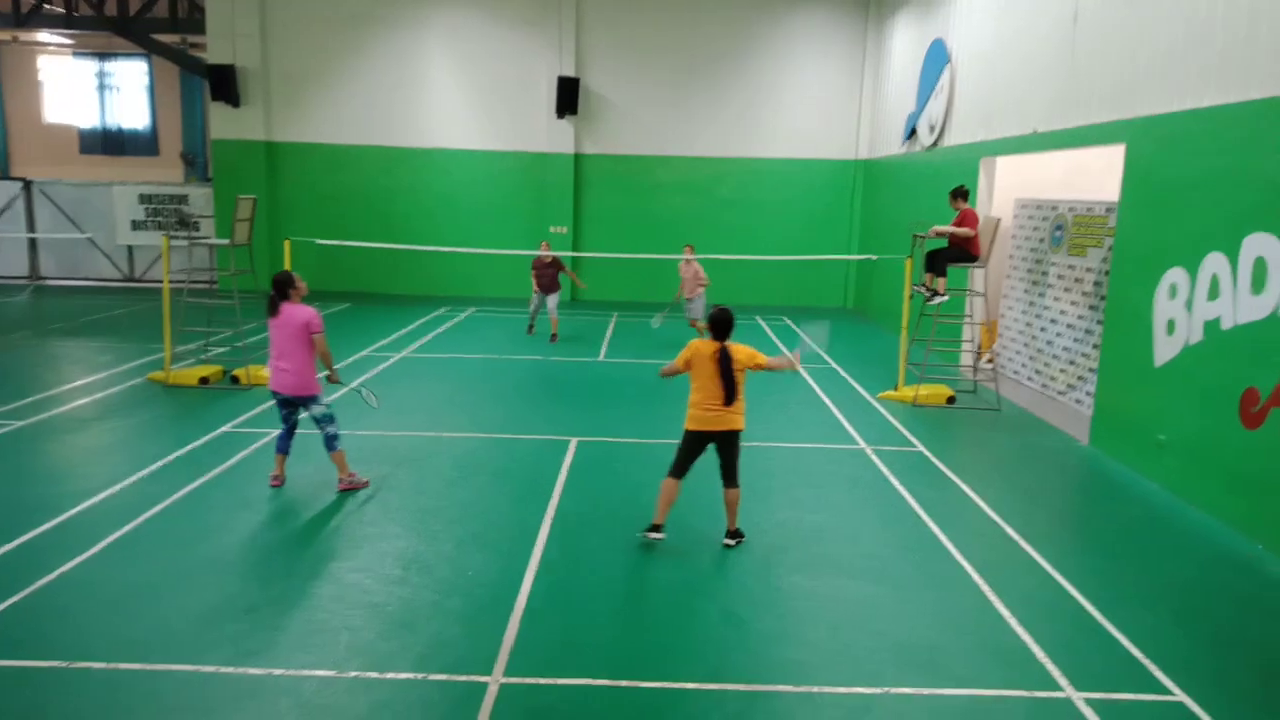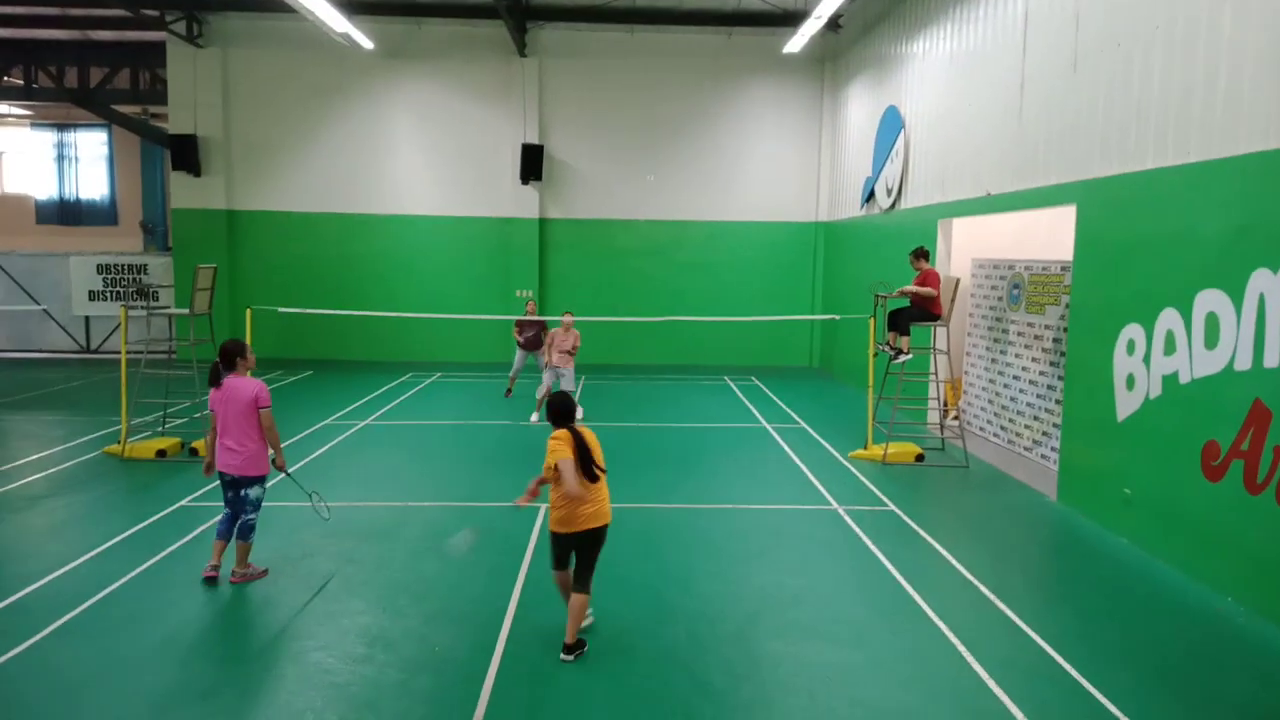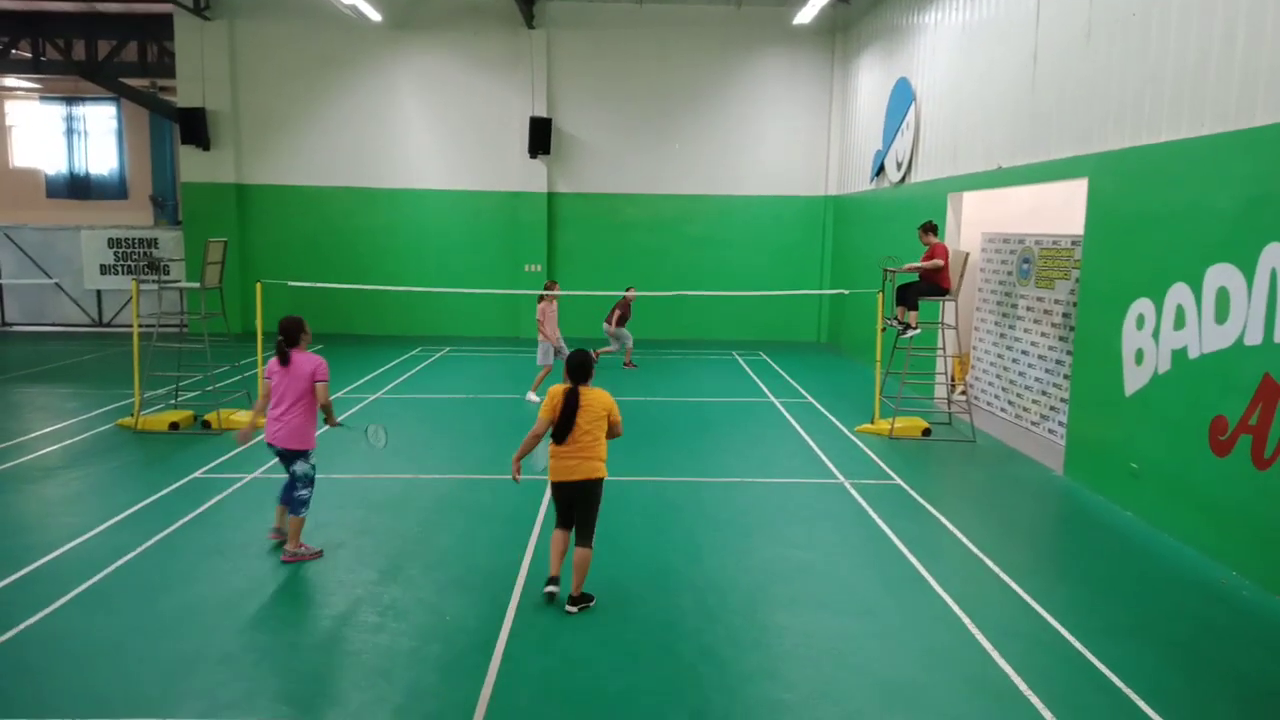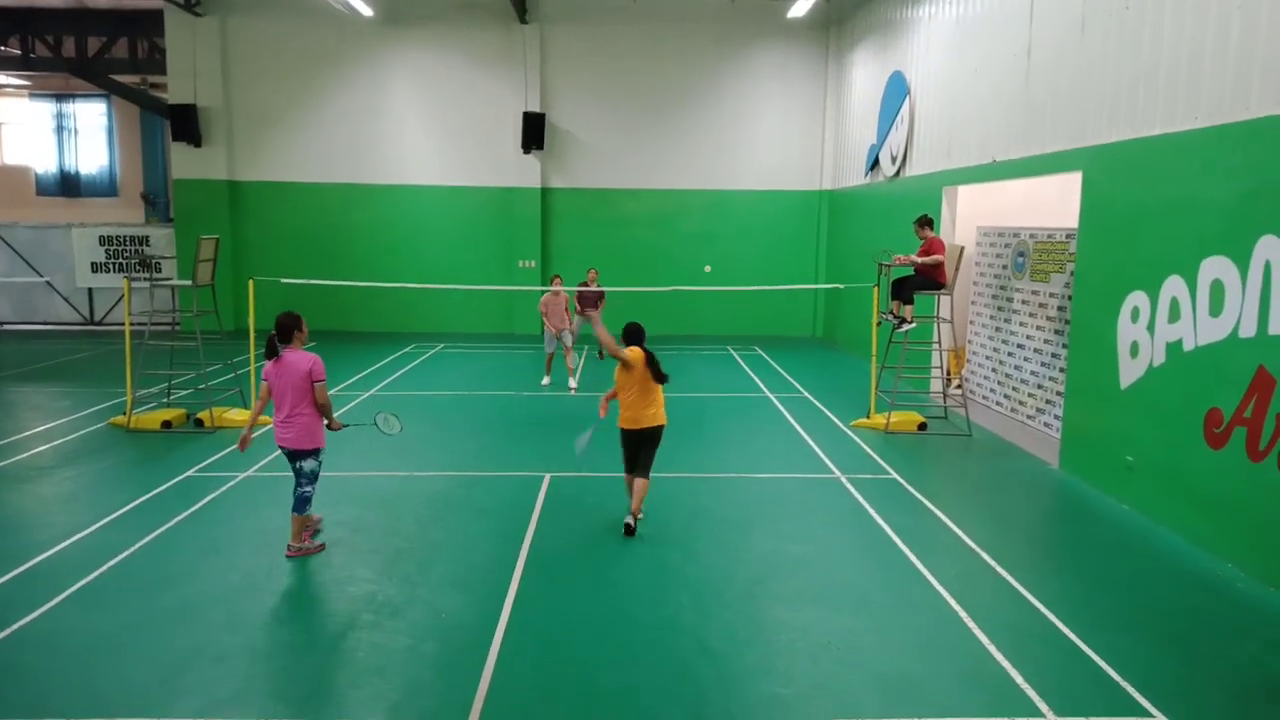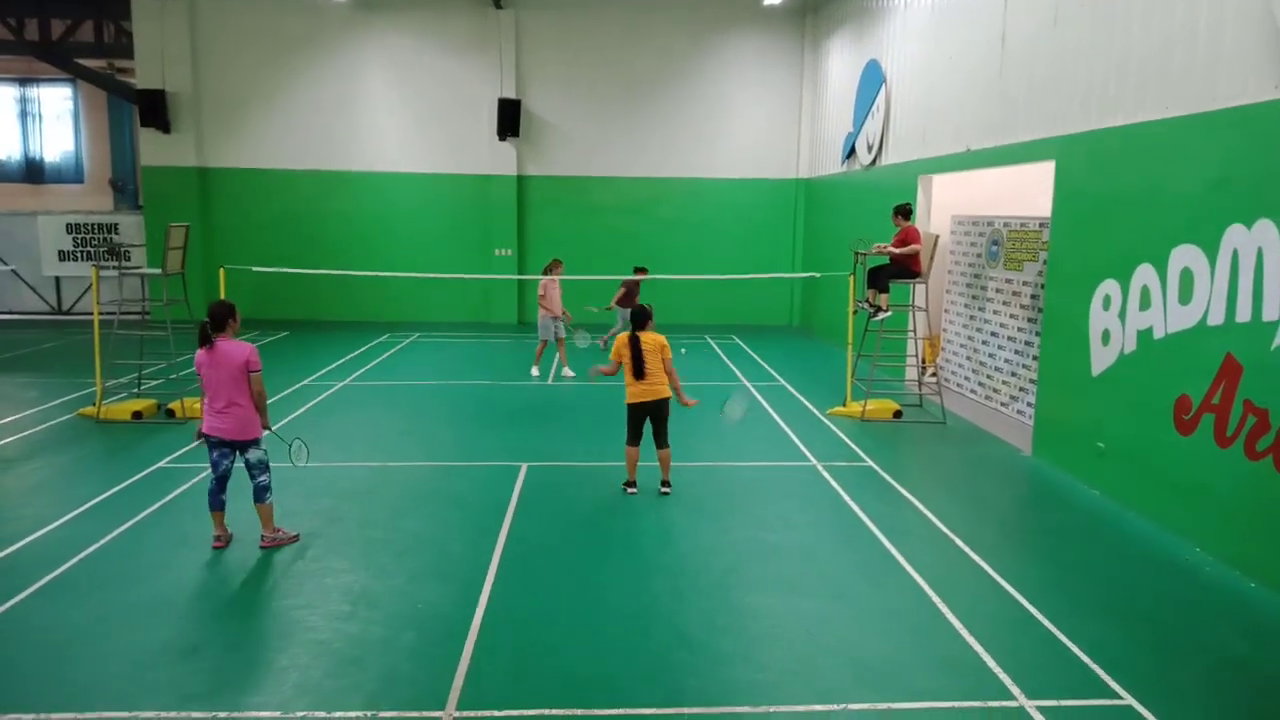
dt=1s
person 1, frame 1
left shoulder: (274, 316)
right shoulder: (309, 314)
right elbow: (321, 349)
right wrist: (332, 371)
left hip: (278, 384)
right hip: (304, 386)
left knee: (288, 427)
right knee: (328, 427)
left ankle: (277, 474)
right ankle: (346, 477)
person 1, frame 2
left shoulder: (216, 390)
right shoulder: (257, 388)
left elbow: (213, 428)
right elbow: (268, 427)
left wrist: (209, 456)
right wrist: (279, 455)
left hip: (225, 464)
right hip: (253, 465)
left knee: (230, 512)
right knee: (248, 516)
left ankle: (213, 564)
right ankle: (241, 569)
person 1, frame 3
left shoulder: (274, 363)
right shoulder: (316, 363)
left elbow: (264, 398)
right elbow: (323, 401)
left wrist: (250, 425)
right wrist: (330, 418)
left hip: (274, 435)
right hip: (299, 439)
left knee: (294, 480)
right knee: (303, 489)
left ankle: (279, 526)
right ankle: (292, 548)
person 1, frame 4
left shoulder: (272, 363)
right shoulder: (312, 361)
left elbow: (262, 399)
right elbow: (322, 401)
left wrist: (248, 429)
right wrist: (332, 420)
left hip: (283, 436)
right hip: (308, 437)
left knee: (302, 482)
right knee: (306, 487)
left ankle: (306, 524)
right ankle: (297, 543)
person 1, frame 5
left shoulder: (201, 354)
right shoulder: (247, 351)
left elbow: (204, 392)
right elbow: (258, 391)
left wrist: (201, 422)
right wrist: (264, 417)
left hip: (214, 429)
right hip: (245, 428)
left knee: (218, 479)
right knee: (260, 478)
left ankle: (220, 533)
right ankle: (269, 533)
person 2, frame 1
left shoulder: (695, 348)
right shoulder: (742, 353)
left elbow: (670, 370)
right elbow: (773, 364)
left wrist: (664, 371)
right wrist: (790, 363)
left hip: (698, 424)
right hip: (730, 426)
left knee: (675, 474)
right knee: (730, 479)
left ankle: (657, 526)
right ankle: (732, 531)
person 2, frame 2
left shoulder: (560, 440)
right shoulder: (586, 434)
left elbow: (568, 473)
left wrist: (570, 488)
right wrist: (539, 482)
left hip: (566, 522)
right hip: (598, 520)
left knee: (560, 565)
right knee: (583, 579)
left ankle: (580, 612)
right ankle: (570, 644)
person 2, frame 3
left shoulder: (555, 394)
right shoulder: (604, 398)
left elbow: (538, 432)
right elbow: (616, 431)
left wrist: (517, 459)
left hip: (560, 473)
right hip: (590, 474)
left knee: (562, 526)
right knee: (584, 536)
left ankle: (553, 579)
right ankle: (575, 597)
person 2, frame 4
left shoulder: (633, 353)
right shoulder: (647, 358)
left elbow: (612, 349)
left wrist: (597, 322)
right wrist: (607, 397)
left hip: (631, 423)
right hip: (655, 422)
left knee: (630, 468)
right knee: (642, 472)
left ankle: (635, 511)
right ankle: (633, 514)
person 2, frame 5
left shoulder: (622, 340)
right shoulder: (659, 340)
left elbow: (613, 370)
right elbow: (670, 371)
left wrist: (599, 369)
right wrist: (681, 396)
left hip: (635, 398)
right hip: (659, 396)
left knee: (633, 439)
right knee: (662, 440)
left ankle: (631, 482)
right ankle: (665, 482)
